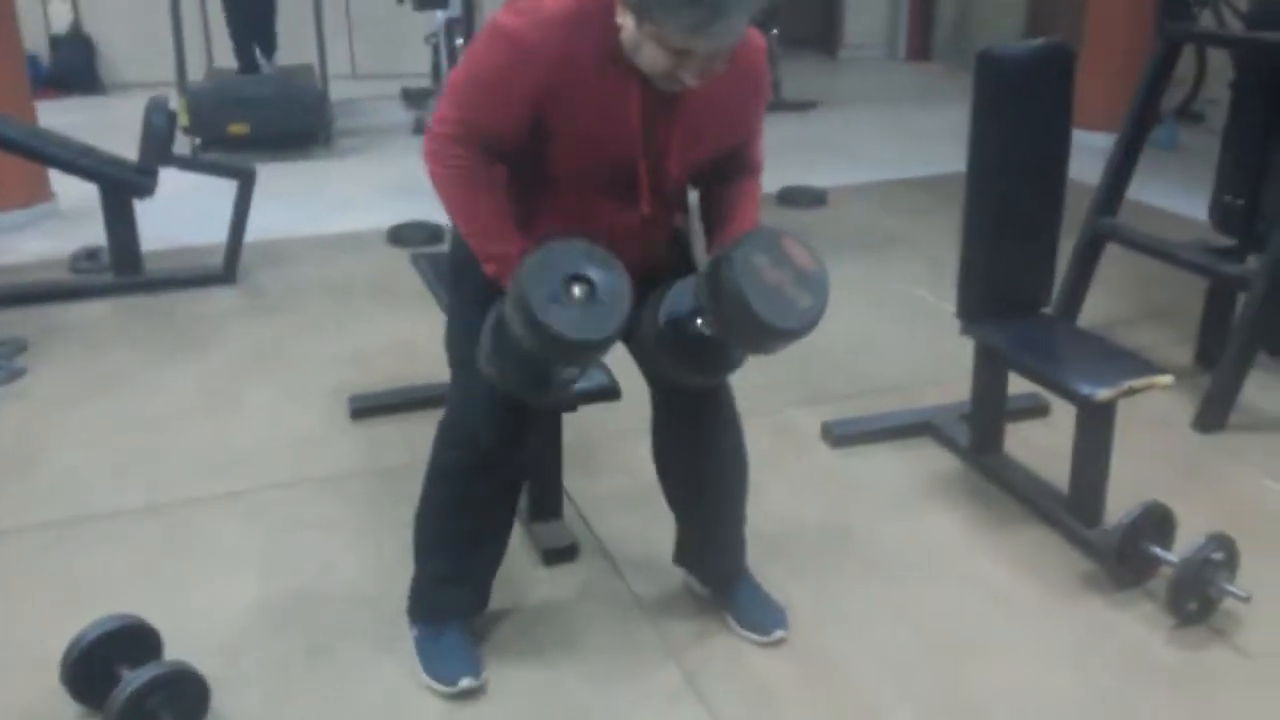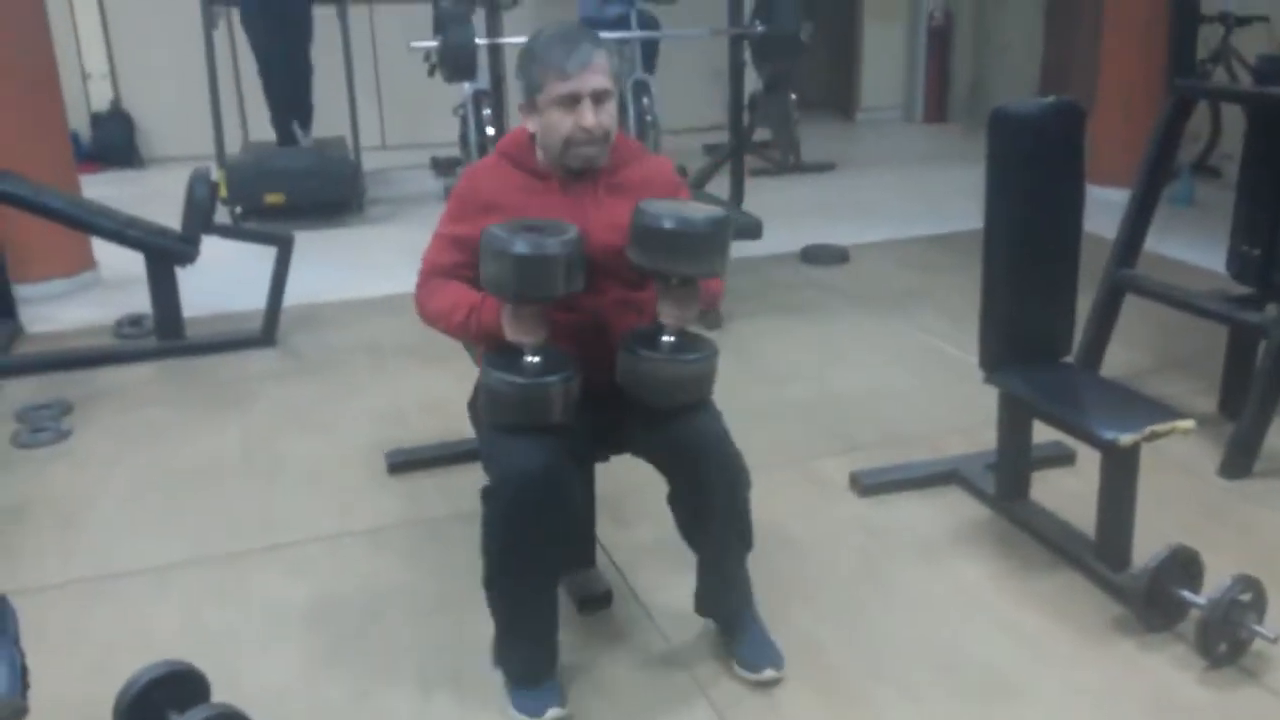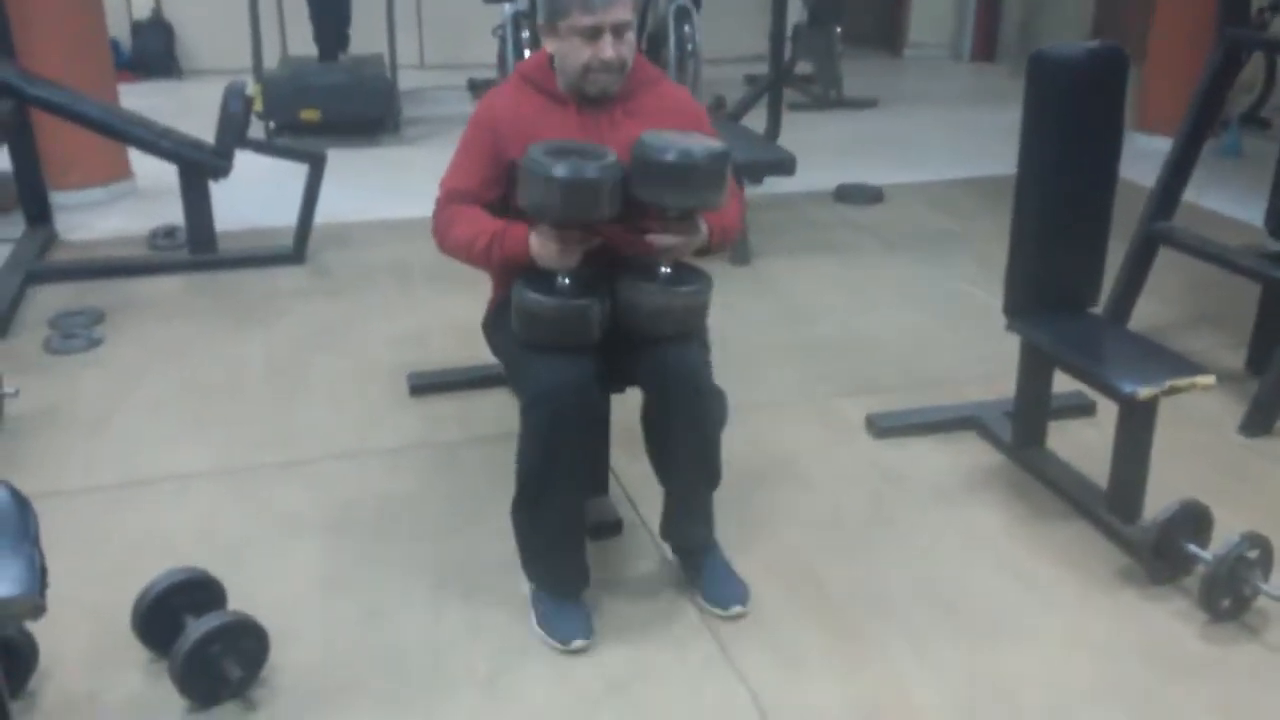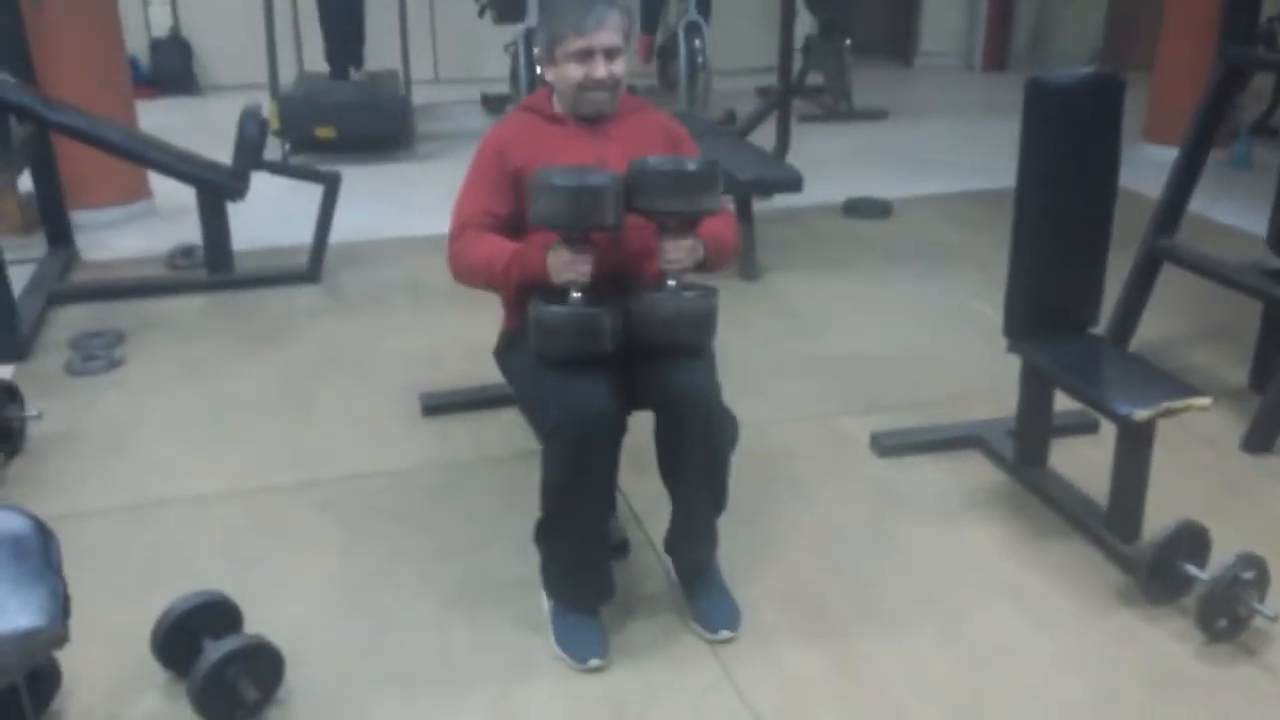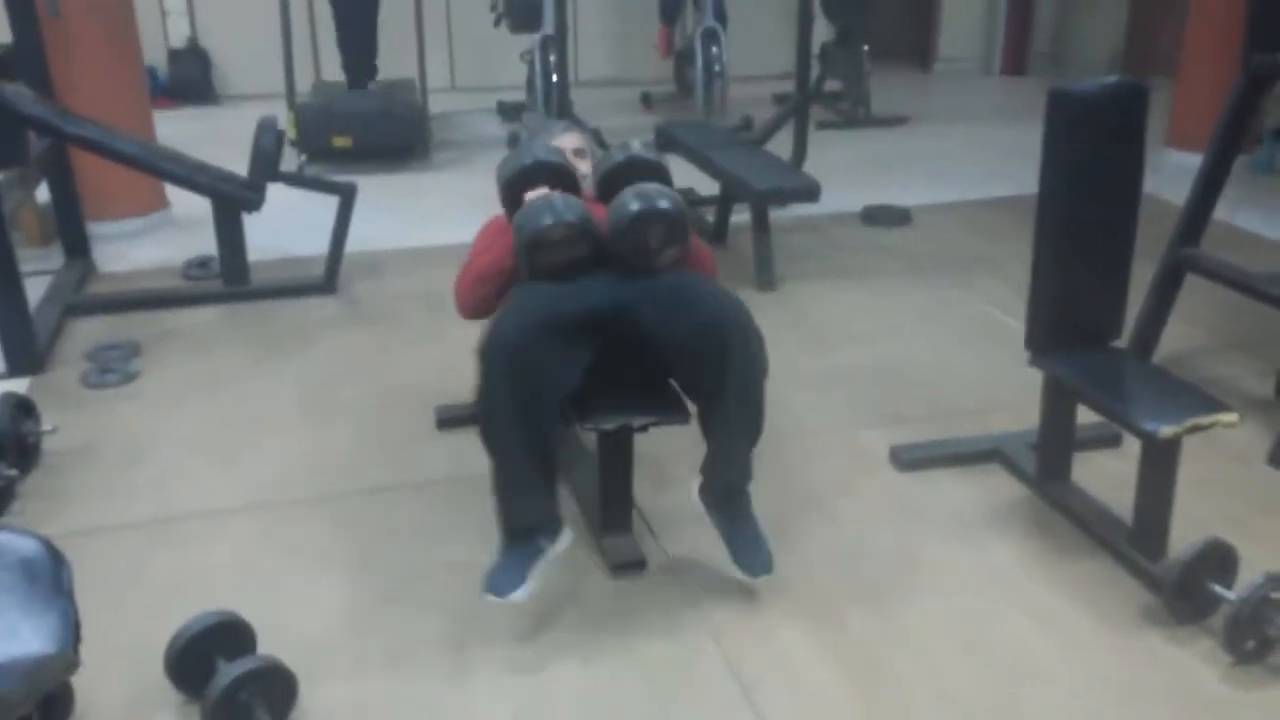
dt=1s
person 1, frame 1
left shoulder: (743, 59)
left elbow: (736, 168)
right elbow: (455, 144)
right wrist: (514, 267)
left hip: (647, 253)
right hip: (519, 252)
left knee: (700, 392)
right knee: (488, 417)
left ankle: (719, 566)
right ankle: (443, 610)
person 1, frame 2
left shoulder: (653, 175)
right shoulder: (488, 185)
right elbow: (434, 287)
left wrist: (690, 296)
right wrist: (494, 320)
left knee: (711, 455)
right knee: (526, 478)
left ankle: (733, 612)
right ankle: (527, 663)
person 1, frame 3
left shoulder: (673, 104)
right shoulder: (505, 109)
left elbow: (727, 202)
right elbow: (452, 218)
left wrist: (700, 230)
right wrist: (525, 244)
left knee: (687, 380)
right knee: (561, 390)
left ankle: (697, 543)
right ankle: (553, 575)
person 1, frame 4
left shoulder: (661, 130)
right shoulder: (512, 139)
left elbow: (722, 222)
right elbow: (466, 248)
left wrist: (698, 246)
right wrist: (540, 263)
left knee: (697, 399)
right knee: (584, 415)
left ankle: (696, 561)
right ankle: (571, 589)
person 1, frame 5
right shoulder: (510, 224)
left elbow: (705, 275)
right elbow: (470, 300)
left knee: (732, 330)
right knee: (509, 346)
left ankle: (728, 495)
right ankle: (531, 529)
